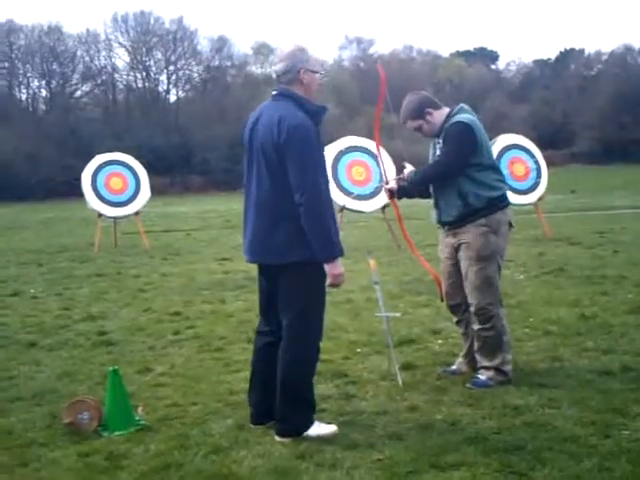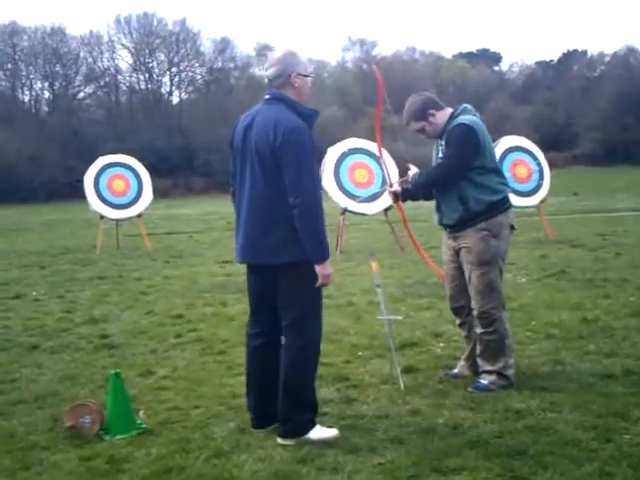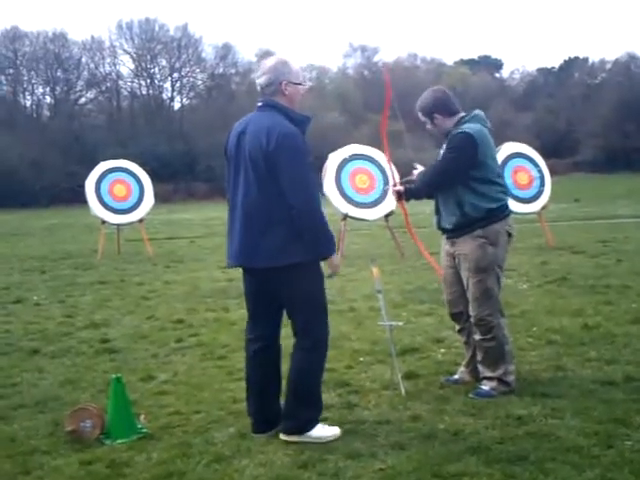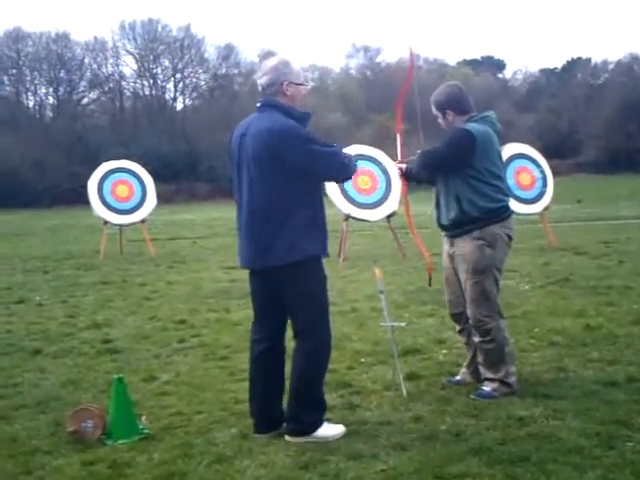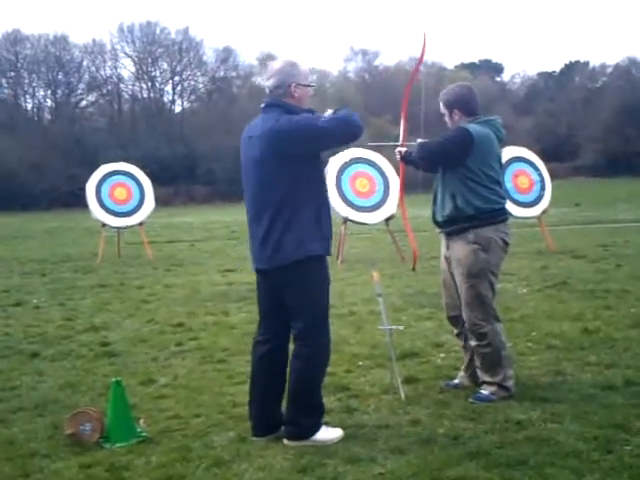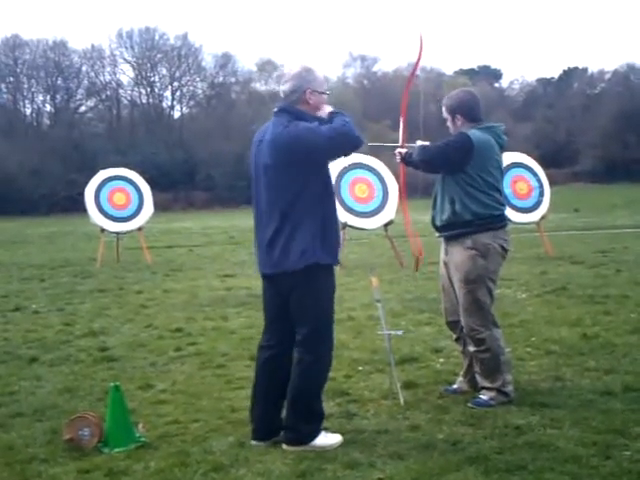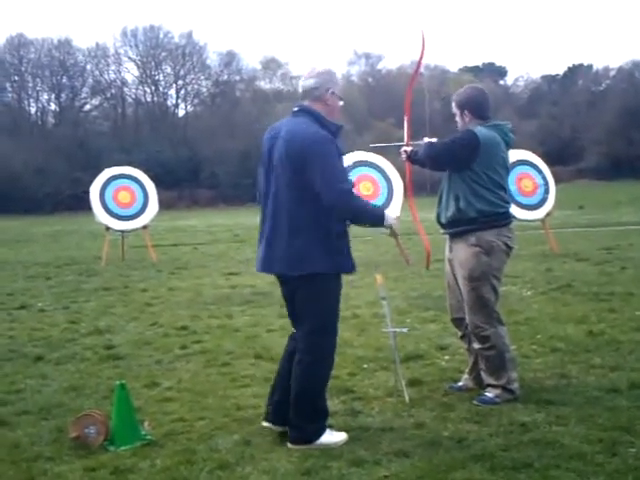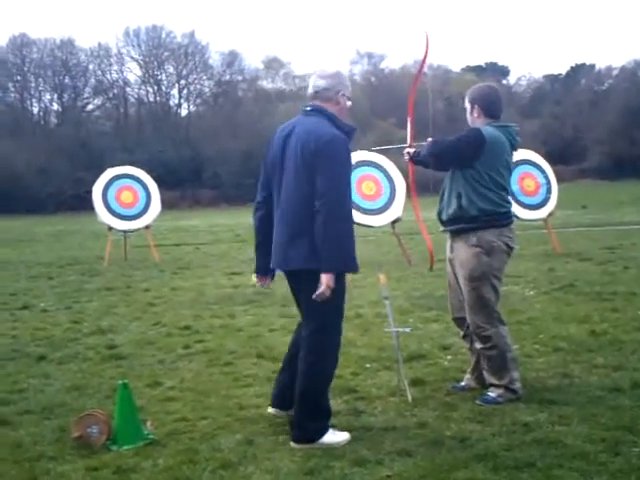
dt=0.3s
person 1, frame 1
left shoulder: (257, 117)
right shoulder: (298, 123)
right elbow: (311, 196)
right wrist: (331, 254)
left hip: (265, 241)
right hip: (297, 246)
left knee: (271, 327)
right knee: (301, 334)
left ankle: (263, 409)
right ankle: (293, 422)
person 1, frame 2
left shoulder: (246, 121)
right shoulder: (292, 126)
left elbow: (237, 184)
right elbow: (304, 198)
right wrist: (320, 255)
left hip: (256, 245)
right hip: (290, 248)
left knee: (263, 329)
right knee: (301, 334)
left ankle: (263, 412)
right ankle: (295, 424)
person 1, frame 3
left shoulder: (239, 130)
right shoulder: (284, 133)
left elbow: (234, 189)
right elbow: (304, 198)
right wrist: (329, 246)
left hip: (251, 250)
right hip: (290, 252)
left knee: (261, 334)
right knee: (312, 334)
left ankle: (264, 417)
right ankle: (299, 421)
person 1, frame 4
left shoulder: (243, 130)
right shoulder: (285, 131)
right elbow: (336, 167)
right wrist: (345, 159)
left hip: (259, 250)
right hip: (295, 250)
left knee: (266, 335)
right knee: (313, 336)
left ankle: (266, 418)
right ankle: (303, 423)
person 1, frame 5
left shoulder: (254, 130)
right shoulder: (290, 127)
right elbow: (351, 127)
right wrist: (336, 112)
left hip: (268, 251)
right hip: (299, 252)
left knee: (270, 337)
right knee: (311, 340)
left ankle: (265, 421)
right ankle: (302, 427)
person 1, frame 6
left shoulder: (266, 134)
right shoulder: (297, 134)
right elbow: (349, 138)
right wrist: (332, 115)
left hip: (275, 256)
right hip: (306, 258)
left knee: (275, 342)
right knee: (313, 346)
left ankle: (264, 426)
right ankle: (301, 431)
person 1, frame 7
left shoulder: (275, 132)
right shoulder: (315, 138)
left elbow: (266, 193)
right elbow: (339, 200)
right wrist: (379, 216)
left hip: (283, 254)
right hip: (314, 257)
left knee: (302, 335)
right knee: (316, 342)
left ankle: (280, 412)
right ankle: (306, 429)
person 1, frame 8
left shoulder: (284, 133)
right shoulder: (330, 138)
left elbow: (264, 200)
right elbow: (332, 207)
left wrist: (263, 258)
right wrist: (332, 265)
left hip: (290, 251)
right hip: (317, 257)
left knee: (310, 326)
right knee: (321, 339)
left ankle: (284, 399)
right ankle: (309, 429)
person 2, frame 1
left shoulder: (462, 126)
right shoulder: (443, 134)
left elbow: (442, 170)
right elbow: (434, 181)
left wrist: (410, 177)
right wrist: (401, 189)
left hip: (482, 222)
right hip: (453, 225)
left knee: (483, 300)
right knee: (456, 298)
left ankle: (496, 367)
right ankle: (472, 357)
person 2, frame 2
left shoulder: (464, 128)
right shoulder: (447, 135)
left elbow: (445, 174)
right elbow: (438, 181)
left wrist: (414, 180)
right wrist: (406, 190)
left hip: (484, 225)
right hip: (457, 227)
left knee: (485, 303)
right knee: (460, 301)
left ankle: (498, 370)
right ankle: (473, 361)
person 2, frame 3
left shoulder: (467, 136)
right shoulder: (460, 136)
left elbow: (438, 178)
right elbow: (444, 181)
left wrist: (412, 183)
right wrist: (410, 189)
left hip: (482, 232)
right hip: (458, 232)
left knee: (484, 310)
right knee: (459, 308)
left ankle: (499, 376)
right ankle: (474, 367)
person 2, frame 4
left shoulder: (469, 135)
right shoulder: (470, 133)
left elbow: (431, 163)
right elbow: (441, 171)
left wrist: (411, 166)
right wrist: (412, 170)
left hip: (482, 233)
right hip: (461, 232)
left knee: (482, 311)
right knee: (460, 309)
left ankle: (500, 377)
right ankle: (475, 368)
person 2, frame 5
left shoulder: (469, 135)
right shoulder: (475, 135)
left elbow: (429, 155)
right elbow: (439, 161)
left wrist: (411, 152)
right wrist: (410, 155)
left hip: (478, 235)
right hip: (460, 234)
left knee: (479, 313)
right knee: (458, 311)
left ankle: (499, 381)
right ankle: (473, 372)
person 2, frame 6
left shoulder: (469, 141)
right shoulder: (476, 141)
left elbow: (430, 157)
right elbow: (440, 161)
left wrist: (411, 153)
right wrist: (409, 156)
left hip: (477, 241)
right hip: (460, 239)
left knee: (477, 319)
right knee: (457, 317)
left ankle: (498, 386)
right ankle: (473, 377)
person 2, frame 7
left shoulder: (476, 139)
right shoulder: (484, 139)
left elbow: (436, 155)
right elbow: (445, 159)
left wrist: (421, 149)
right wrist: (415, 155)
left hip: (481, 238)
right hip: (465, 237)
left knee: (482, 316)
right knee: (463, 314)
left ankle: (503, 384)
right ankle: (478, 374)
person 2, frame 8
left shoulder: (481, 137)
right shoulder: (490, 139)
left elbow: (440, 152)
right elbow: (448, 159)
left wrist: (422, 150)
right wrist: (418, 156)
left hip: (482, 238)
right hip: (467, 237)
left knee: (483, 316)
right knee: (465, 314)
left ankle: (505, 383)
right ankle: (480, 374)
